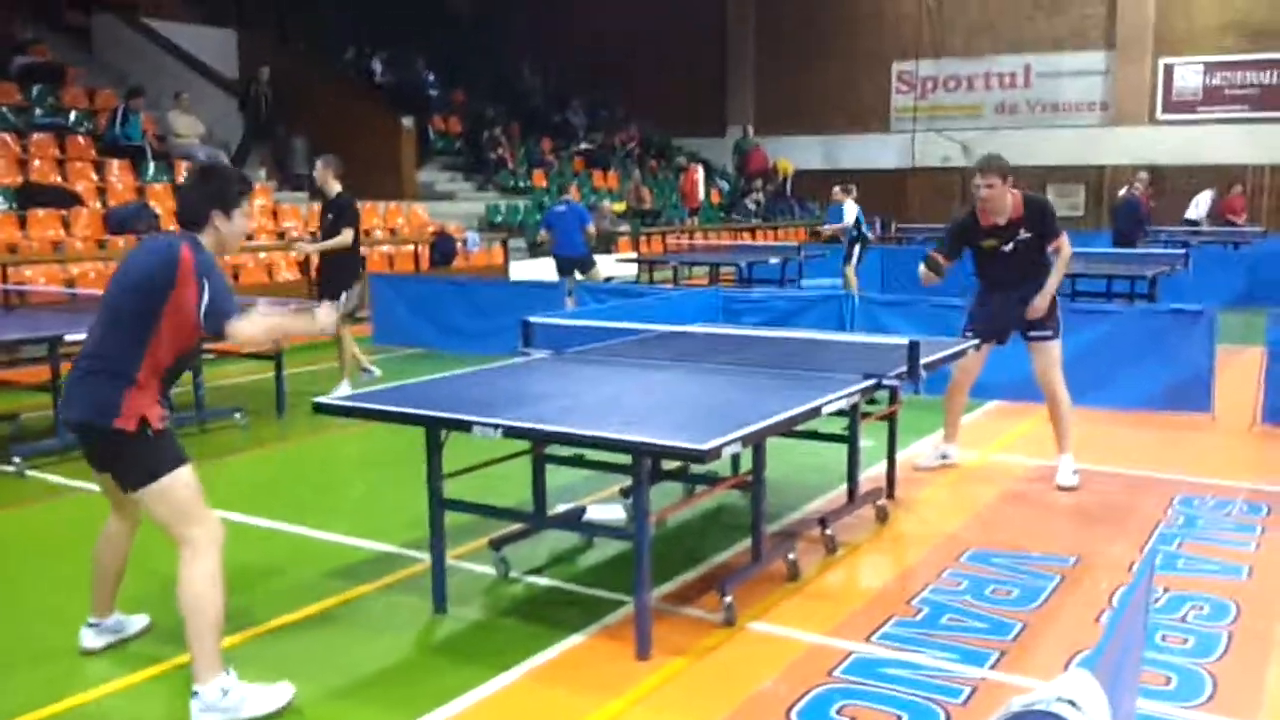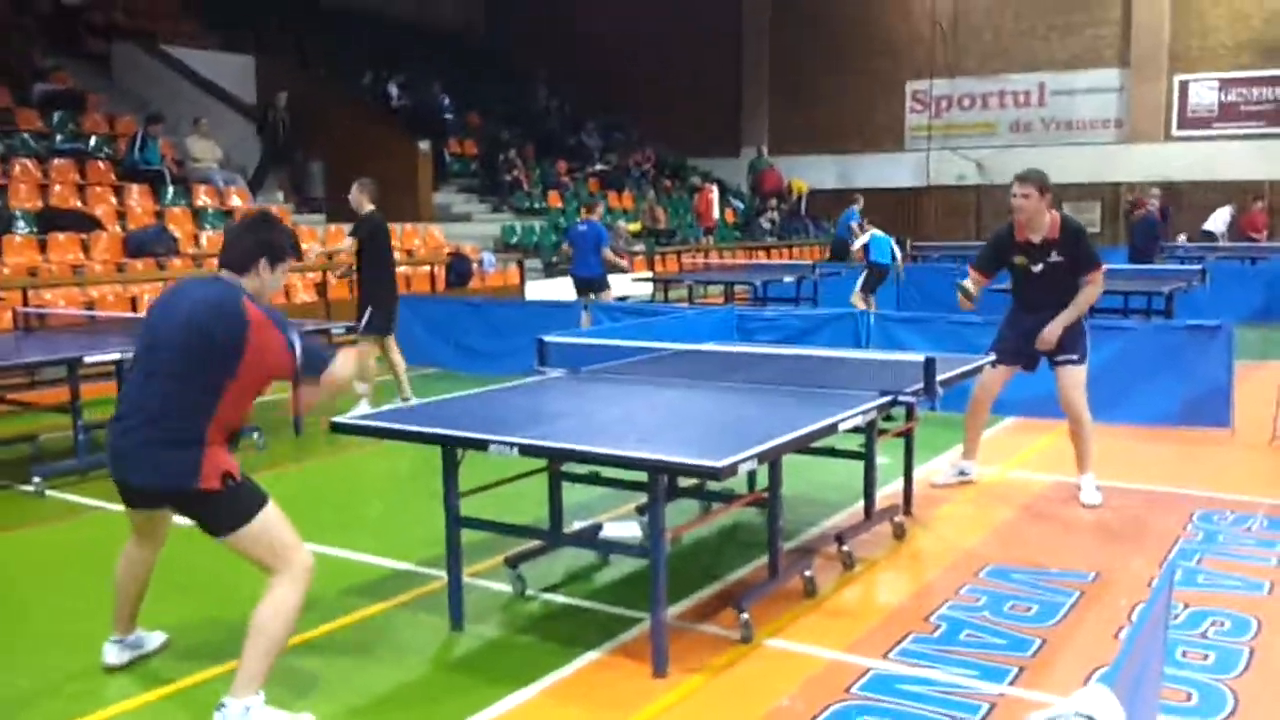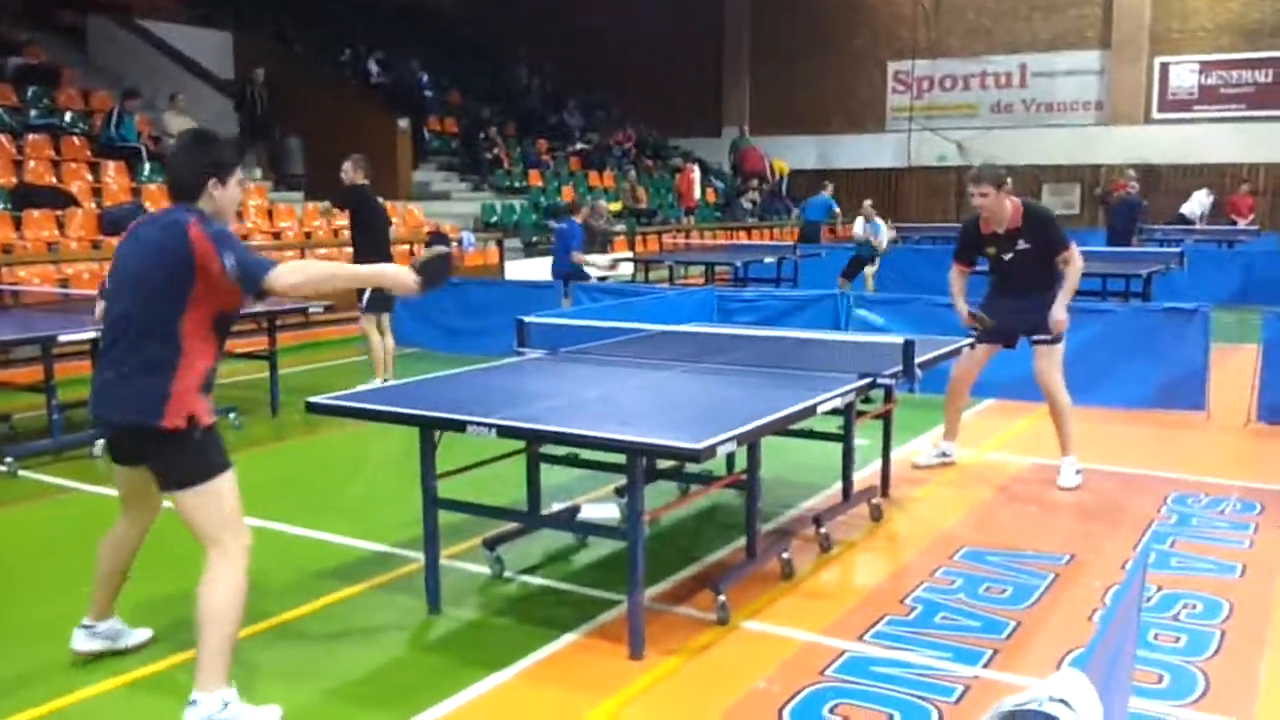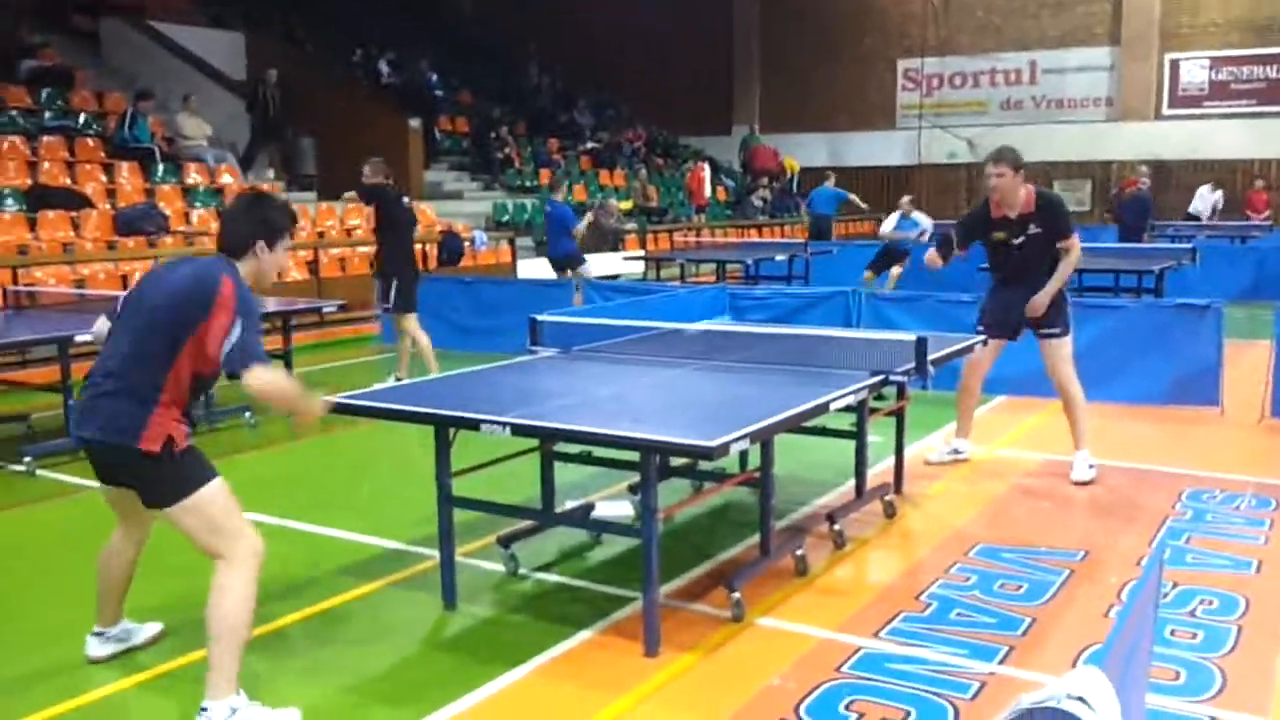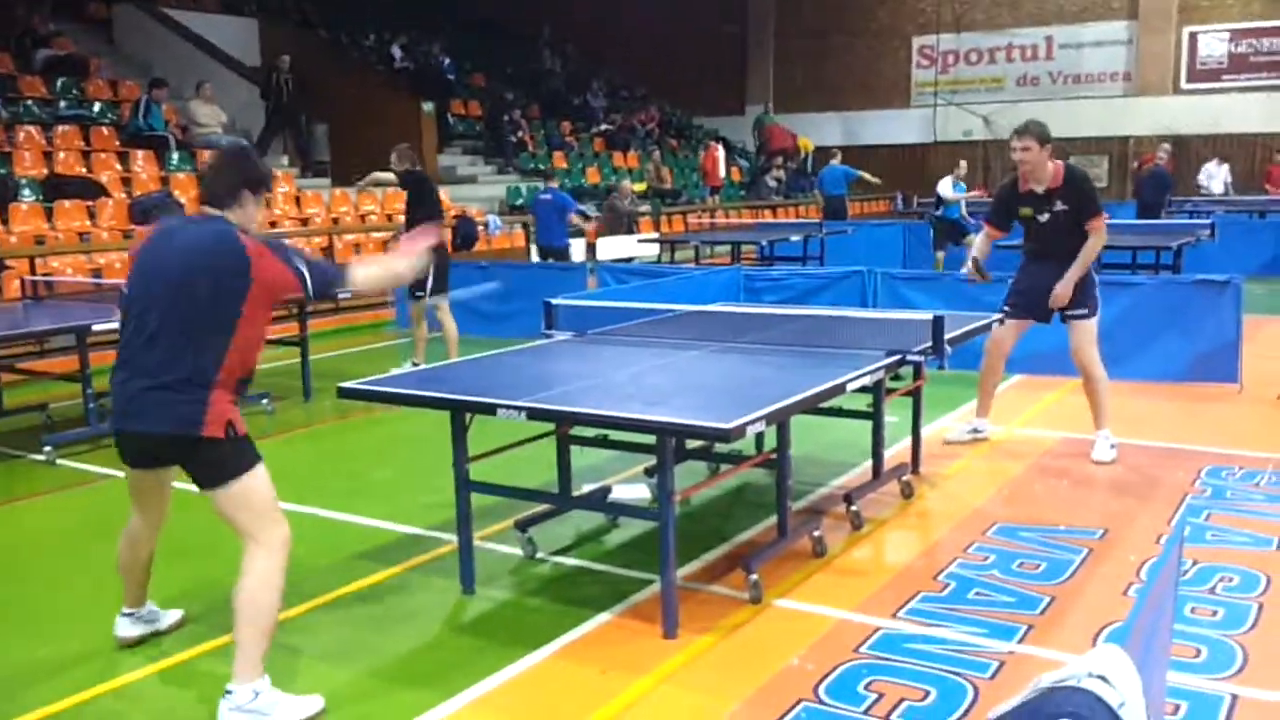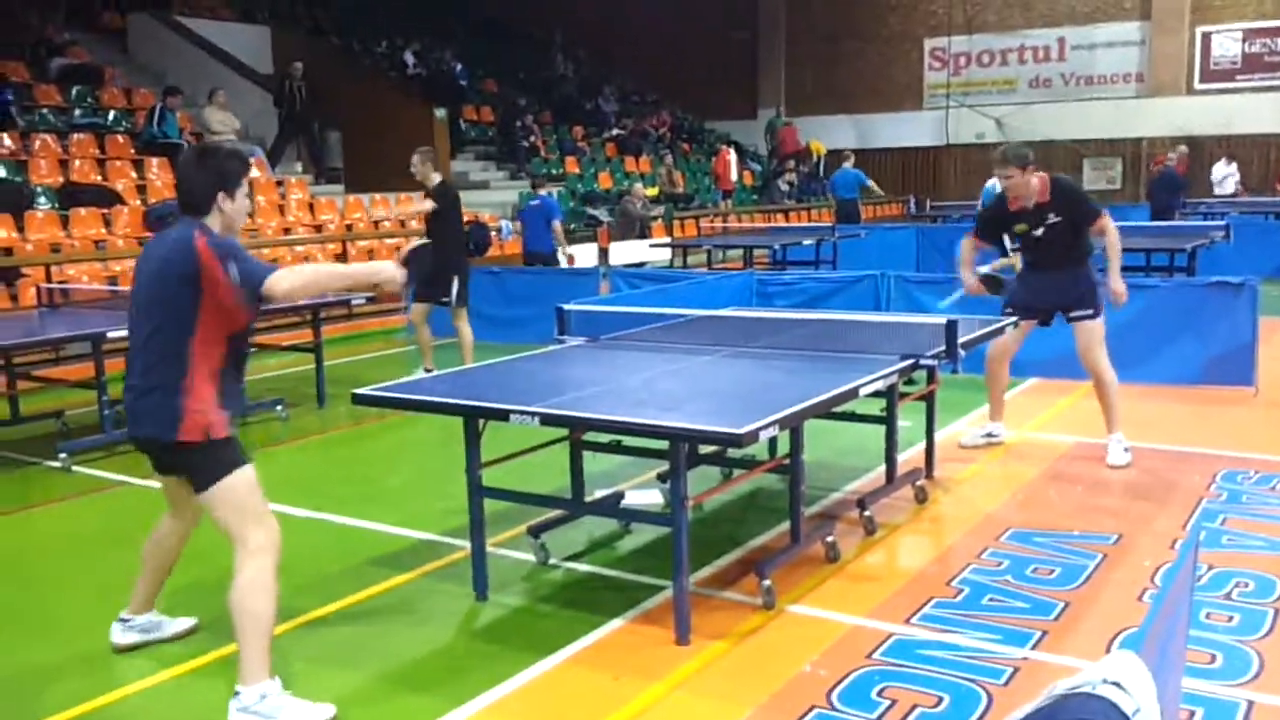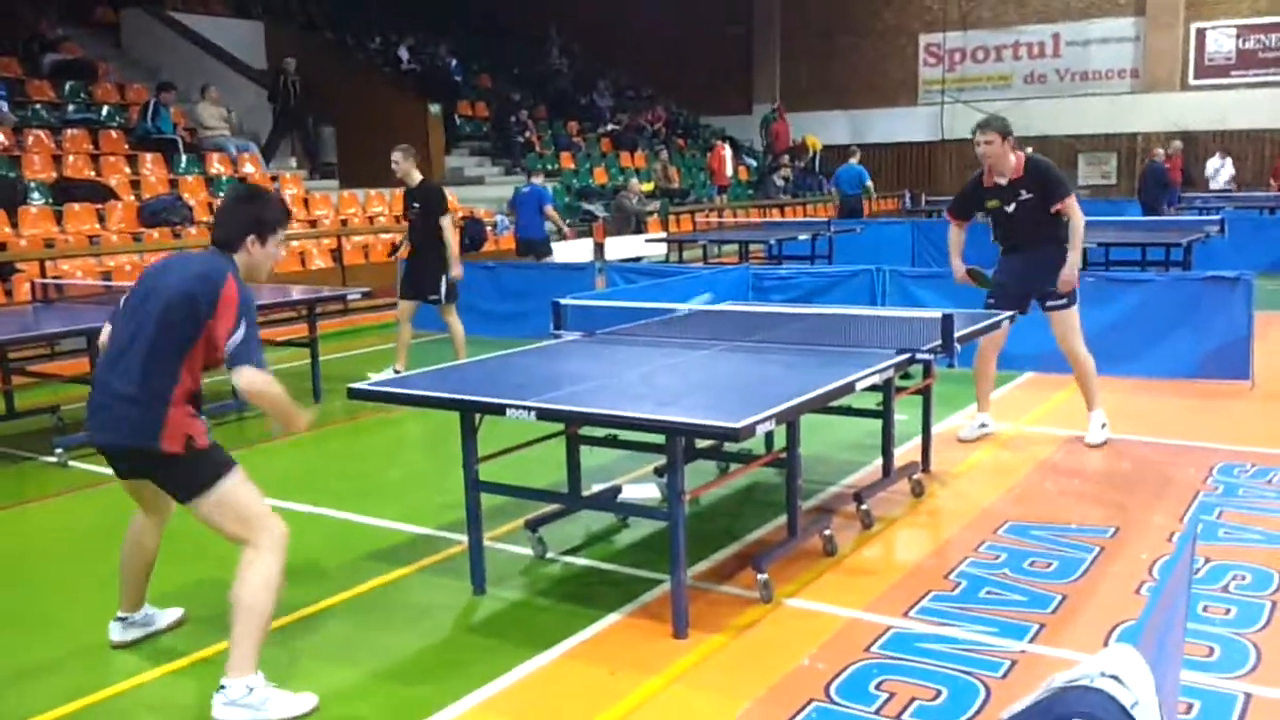
dt=0.3s
person 1, frame 1
left shoulder: (154, 250)
right shoulder: (188, 257)
right elbow: (241, 328)
right wrist: (310, 320)
left hip: (88, 404)
right hip: (124, 411)
left knee: (127, 511)
right knee: (201, 537)
left ankle: (102, 622)
person 1, frame 2
left shoulder: (177, 295)
right shoulder: (251, 315)
right elbow: (331, 374)
right wrist: (356, 359)
left hip: (127, 451)
right hip: (190, 466)
left knee: (146, 536)
right knee: (293, 567)
left ankle: (122, 640)
person 1, frame 3
left shoulder: (142, 232)
right shoulder: (199, 234)
left elbow: (106, 313)
right elbow: (280, 279)
right wrist: (378, 274)
left hip: (117, 400)
right hip: (169, 407)
left knee: (137, 516)
right knee: (231, 546)
left ankle: (97, 627)
person 1, frame 4
left shoulder: (174, 270)
right shoulder: (229, 293)
left elbow: (105, 331)
right elbow: (261, 379)
right wrist: (307, 406)
left hip: (97, 418)
right hip: (143, 433)
left knee: (135, 522)
right knee: (242, 552)
left ankle: (107, 631)
person 1, frame 5
left shoulder: (157, 238)
right shoulder: (249, 252)
left elbow: (127, 314)
right elbow: (351, 280)
right wrist: (413, 256)
left hip: (132, 408)
right hip: (198, 418)
left knee: (147, 511)
right knee: (269, 540)
left ankle: (134, 615)
person 1, frame 6
left shoulder: (165, 246)
right shoulder: (205, 247)
right elbow: (280, 284)
left wrist: (225, 312)
right wrist: (375, 272)
left hip: (149, 411)
right hip: (189, 418)
left knee: (182, 513)
right knee: (259, 540)
left ankle: (135, 619)
person 1, frame 7
left shoulder: (168, 267)
right shoulder: (226, 284)
left elbow: (110, 339)
right elbow: (251, 379)
right wrist: (293, 415)
left hip: (108, 420)
right hip: (160, 430)
left knee: (153, 509)
right knee: (268, 538)
left ankle: (130, 617)
person 2, frame 1
left shoulder: (1037, 208)
right shoulder: (968, 223)
left elbow: (1062, 250)
right elbow: (936, 261)
left wrist: (1046, 293)
right wrist: (928, 271)
left hip: (1035, 298)
right hip: (992, 298)
left knee: (1050, 378)
right knee: (961, 374)
left ankle: (1066, 460)
right ankle: (947, 448)
person 2, frame 2
left shoulder: (1073, 233)
right shoulder: (1004, 238)
left elbow: (1095, 284)
right elbow: (976, 279)
left wrist: (1059, 324)
right wrist: (967, 292)
left hip: (1064, 323)
right hip: (1021, 320)
left knee: (1073, 401)
right knee: (981, 392)
left ankle: (1087, 479)
right ankle: (966, 465)
person 2, frame 3
left shoulder: (1038, 218)
right shoulder: (972, 230)
left elbow: (1074, 262)
right elbow: (959, 270)
left wrist: (1060, 306)
right wrist: (962, 305)
left hip: (1042, 302)
right hip: (999, 302)
left knee: (1050, 380)
right knee: (961, 372)
left ankle: (1069, 461)
right ankle: (947, 446)
person 2, frame 4
left shoulder: (1049, 204)
right shoulder: (981, 214)
left elbow: (1073, 251)
right elbow: (946, 250)
left wrist: (1047, 293)
right wrist: (934, 256)
left hip: (1045, 294)
right hip: (1004, 294)
left knee: (1062, 374)
right knee: (972, 368)
left ankle: (1082, 455)
right ankle: (960, 443)
person 2, frame 5
left shoulder: (1076, 181)
right shoulder: (1010, 191)
left elbow: (1097, 235)
right elbow: (988, 234)
left wrist: (1068, 280)
right wrist: (975, 261)
left hip: (1073, 275)
right hip: (1032, 272)
left knee: (1084, 354)
right knee: (994, 347)
left ankle: (1103, 435)
right ankle: (980, 422)
person 2, frame 6
left shoulder: (1066, 191)
right shoulder: (999, 207)
left elbow: (1107, 230)
right elbow: (970, 242)
left wrist: (1115, 277)
right wrist: (967, 273)
left hip: (1075, 276)
right hip: (1033, 278)
left knee: (1093, 357)
right knee: (997, 353)
left ankle: (1116, 439)
right ankle: (995, 426)
person 2, frame 7
left shoulder: (1040, 170)
right shoulder: (977, 186)
left elbow: (1075, 215)
right elbow: (956, 224)
left wrist: (1072, 263)
right wrist: (957, 261)
left hip: (1050, 260)
right hip: (1011, 263)
left knee: (1070, 343)
right knee: (987, 343)
left ankle: (1096, 415)
right ankle: (983, 418)
person 3, frame 1
left shoulder: (345, 202)
right shoulder: (328, 203)
left elbow: (347, 239)
left wrist: (312, 247)
right wrist: (311, 245)
left hip: (345, 276)
right hip: (329, 274)
left knee: (341, 327)
left ankle: (345, 382)
right ankle: (365, 366)
person 3, frame 2
left shoulder: (368, 220)
right shoulder: (374, 220)
left elbow: (346, 246)
left wrist: (323, 252)
right wrist: (351, 270)
left hip: (377, 293)
right hip: (382, 292)
left knee: (367, 345)
right knee: (389, 346)
left ankle: (365, 402)
right ankle: (406, 397)
person 3, frame 3
left shoulder: (355, 191)
right shoulder: (375, 198)
left elbow: (325, 208)
right elbow: (387, 230)
left wrist: (329, 206)
left knee: (368, 325)
right knee: (383, 326)
left ankle: (381, 379)
right ankle: (385, 379)
person 3, frame 4
left shoulder: (380, 191)
right shoulder: (401, 198)
left elbow: (347, 197)
right elbow: (412, 228)
left wrist: (362, 193)
left hip: (397, 270)
right hip: (405, 268)
left knee: (409, 325)
right knee: (401, 326)
left ankle: (434, 375)
right ankle: (400, 377)
person 3, frame 5
left shoulder: (419, 178)
right shoulder: (419, 182)
left elbow: (381, 177)
left wrist: (362, 183)
right wrist: (404, 233)
left hip: (431, 258)
left knee: (442, 312)
right knee: (416, 312)
right ankle: (417, 362)
person 3, frame 6
left shoulder: (446, 191)
right shoulder: (431, 192)
left elbow: (423, 207)
left wrist: (394, 213)
right wrist: (419, 242)
left hip: (452, 264)
right hip: (430, 264)
left knee: (459, 318)
right knee: (416, 317)
right ankle: (428, 369)
person 3, frame 7
left shoulder: (432, 191)
right shoulder: (409, 192)
left elbow: (448, 227)
left wrist: (454, 263)
right wrist: (406, 241)
left hip: (436, 262)
right hip: (416, 262)
left knee: (448, 315)
right knee: (403, 315)
right ankle: (398, 369)
